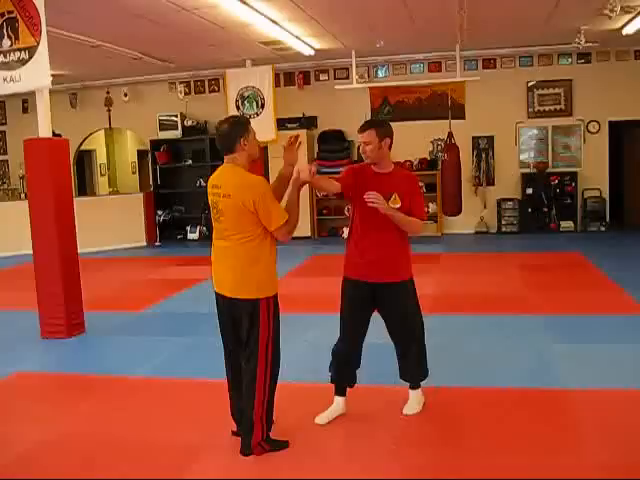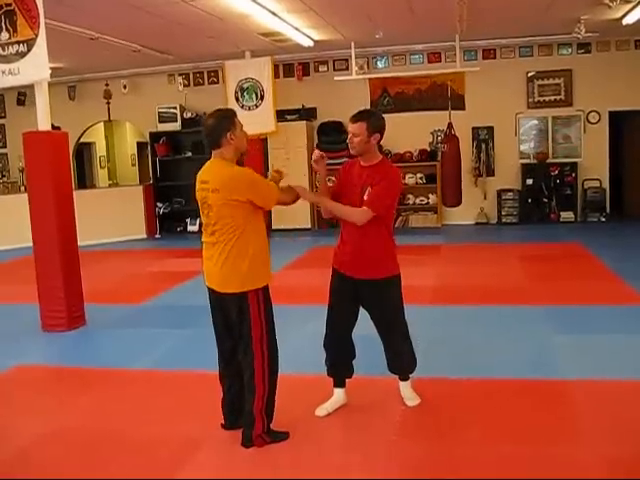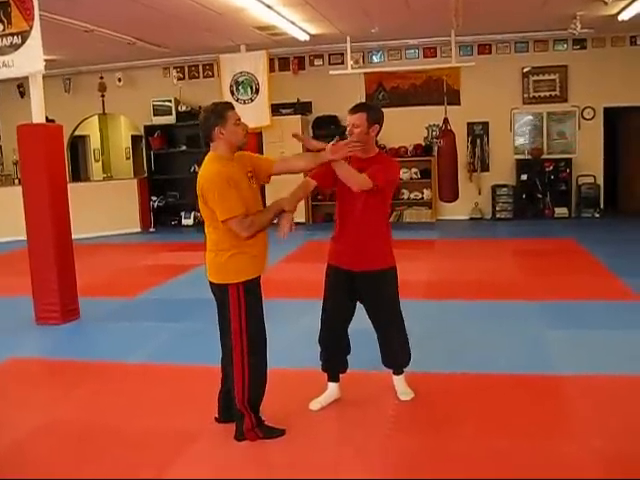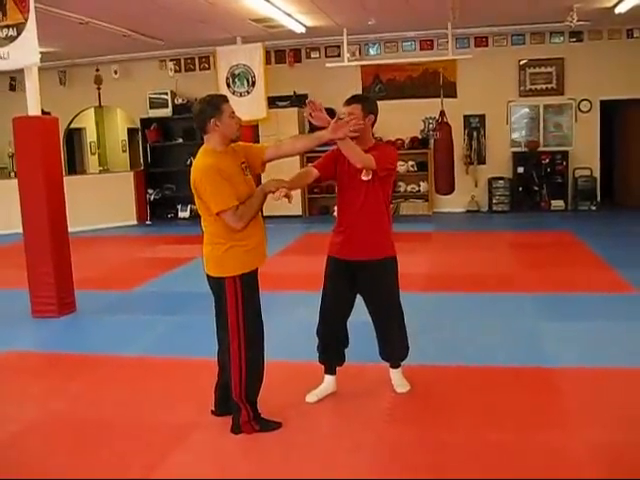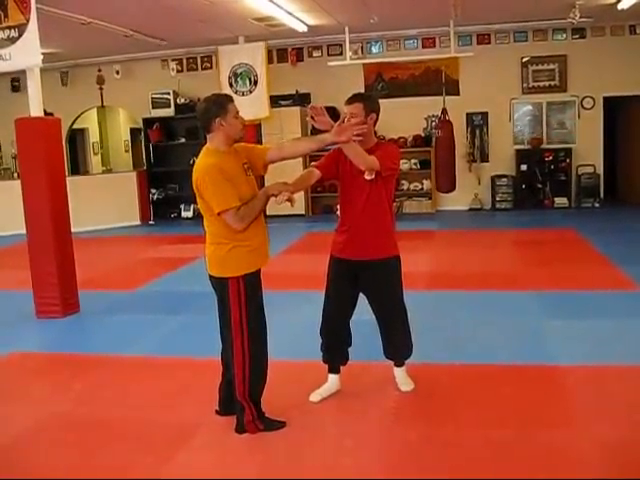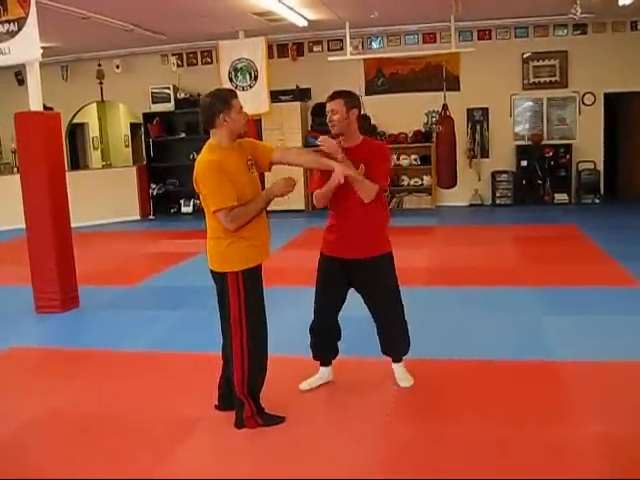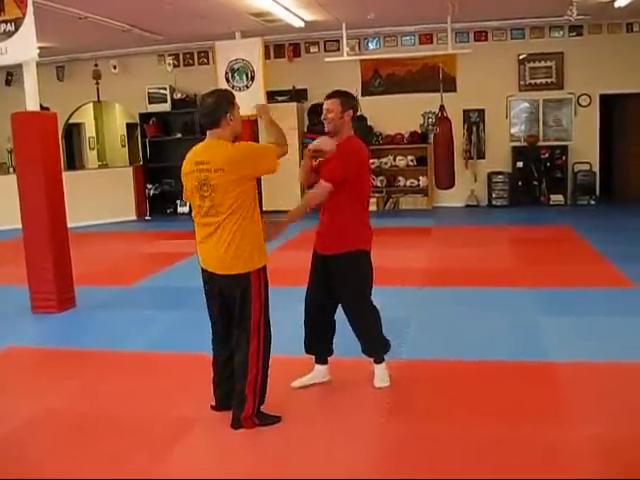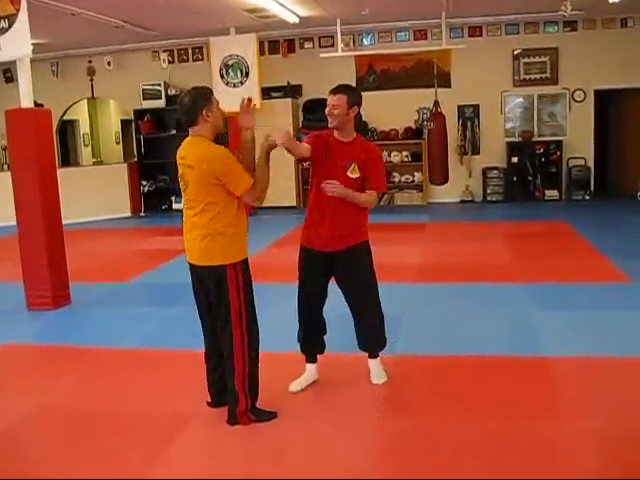
dt=0.7s
person 1, frame 1
left shoulder: (216, 181)
right shoulder: (253, 184)
right elbow: (284, 232)
left wrist: (287, 169)
right wrist: (297, 187)
left hip: (225, 286)
right hip: (253, 289)
left knee: (237, 358)
right knee: (260, 362)
left ankle: (244, 422)
right ankle: (255, 438)
person 1, frame 2
left shoulder: (205, 176)
right shoulder: (240, 177)
right elbow: (287, 197)
left wrist: (269, 187)
right wrist: (292, 189)
left hip: (218, 280)
right hip: (244, 282)
left knee: (231, 352)
right knee: (258, 355)
left ankle: (233, 415)
right ankle: (257, 430)
person 1, frame 3
left shoulder: (243, 161)
right shoulder: (215, 174)
left elbow: (288, 165)
right elbow: (244, 228)
left wrist: (326, 155)
right wrist: (279, 207)
left hip: (242, 270)
right hip: (233, 273)
left knee: (238, 344)
right knee: (247, 347)
left ankle: (229, 409)
right ankle: (248, 423)
person 1, frame 4
left shoulder: (237, 152)
right shoulder: (207, 168)
left elbow: (283, 148)
right elbow: (237, 219)
left wrist: (327, 135)
right wrist: (264, 190)
left hip: (240, 262)
right hip: (230, 266)
left knee: (235, 338)
right knee: (244, 341)
left ankle: (225, 402)
right ankle: (245, 416)
person 1, frame 5
left shoulder: (239, 153)
right shoulder: (210, 167)
left elbow: (284, 150)
right elbow: (238, 220)
left wrist: (330, 138)
right wrist: (267, 192)
left hip: (243, 262)
right hip: (233, 266)
left knee: (238, 337)
right knee: (248, 341)
left ankle: (230, 401)
right ankle: (249, 416)
person 1, frame 6
left shoulder: (245, 147)
right shoulder: (211, 164)
left elbow: (288, 155)
right elbow: (230, 221)
left wrist: (332, 165)
right wrist: (270, 193)
left hip: (246, 258)
right hip: (234, 262)
left knee: (241, 332)
right knee: (246, 335)
left ankle: (230, 396)
right ankle: (248, 411)
person 1, frame 7
left shoulder: (191, 160)
right shoulder: (241, 153)
right elbow: (281, 148)
right wrist: (269, 120)
left hip: (210, 262)
right hip: (242, 263)
left knee: (223, 332)
right knee: (252, 336)
left ankle: (224, 396)
right ankle: (247, 412)
person 1, frame 8
left shoulder: (187, 150)
right shoulder: (216, 155)
left elbow: (236, 173)
right elbow: (254, 195)
left wrist: (247, 133)
right wrist: (265, 153)
left hip: (199, 255)
right hip: (223, 256)
left knee: (214, 328)
right knee: (239, 330)
left ankle: (219, 392)
right ankle: (242, 407)
person 2, frame 1
left shoulder: (408, 181)
right shoulder: (356, 173)
left elbow: (416, 228)
right elbow: (333, 186)
left wrist: (386, 209)
right wrist: (311, 177)
left hip: (395, 275)
right hip: (357, 273)
left knee: (409, 333)
right knee: (348, 338)
left ankle: (414, 391)
right ankle: (339, 400)
person 2, frame 2
left shoulder: (390, 175)
right shoulder: (347, 169)
left elbow: (361, 216)
right elbow: (330, 213)
left wrist: (314, 198)
right wrist: (321, 176)
left hip: (379, 270)
right hip: (344, 266)
left knee: (393, 328)
right knee: (336, 331)
left ankle: (405, 383)
right ankle: (339, 392)
person 2, frame 3
left shoulder: (388, 165)
right shoulder: (339, 160)
left elbow: (358, 183)
right elbow: (309, 183)
left wrist: (325, 151)
left hip: (377, 262)
right hip: (340, 260)
left knee: (389, 321)
right knee: (332, 324)
left ankle: (399, 377)
right ankle: (333, 386)
person 2, frame 4
left shoulder: (387, 154)
right shoulder: (338, 155)
left elbow: (363, 162)
right elbow: (311, 172)
left wrist: (330, 128)
right wrist: (287, 184)
left hip: (378, 254)
right hip: (341, 252)
left knee: (388, 315)
right knee: (330, 317)
left ankle: (396, 370)
right ankle: (329, 379)
person 2, frame 5
left shoulder: (389, 152)
right shoulder: (340, 154)
left elbow: (366, 163)
right elbow: (314, 173)
left wrist: (332, 130)
right wrist: (289, 188)
left hip: (381, 253)
right hip: (343, 251)
left knee: (391, 314)
right knee: (333, 317)
left ankle: (400, 369)
right ankle: (333, 378)
person 2, frame 6
left shoulder: (378, 151)
right shoulder: (327, 155)
left elbow: (368, 194)
right elbow: (319, 201)
left wrist: (342, 160)
right wrist: (333, 182)
left hip: (372, 250)
right hip: (334, 249)
left knee: (388, 310)
right knee: (323, 313)
left ankle: (398, 364)
right ankle: (325, 369)
person 2, frame 7
left shoulder: (354, 151)
right shoulder: (331, 149)
left elbow: (318, 194)
right elbow: (307, 178)
left wrist: (285, 220)
right wrist: (313, 154)
left hip: (351, 248)
right hip: (326, 245)
left knee: (359, 307)
right knee: (316, 307)
left ankle: (379, 364)
right ankle: (321, 367)
person 2, frame 8
left shoulder: (369, 152)
right shoulder: (320, 140)
left elbow: (371, 199)
right elbow: (301, 149)
left wrist: (345, 192)
right wrist: (284, 139)
left hip: (352, 244)
right hip: (313, 242)
left knee: (365, 303)
right knee: (309, 305)
left ankle: (374, 360)
right ankle: (311, 367)
